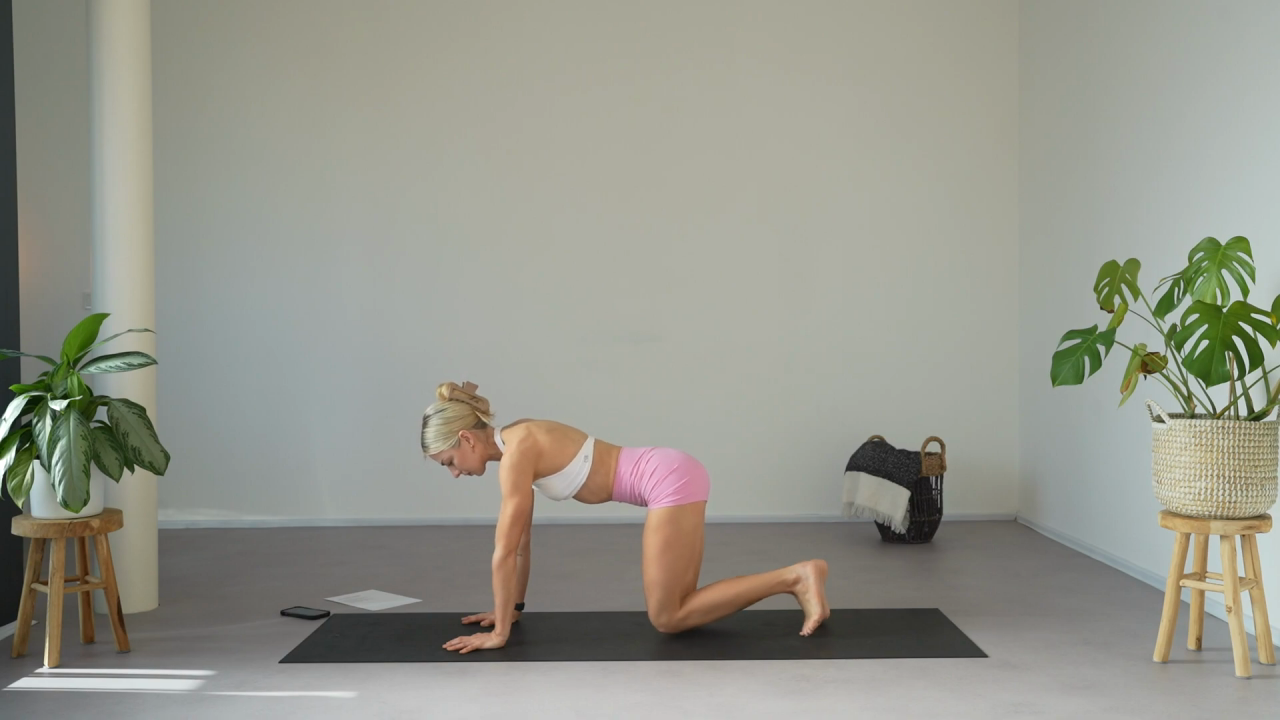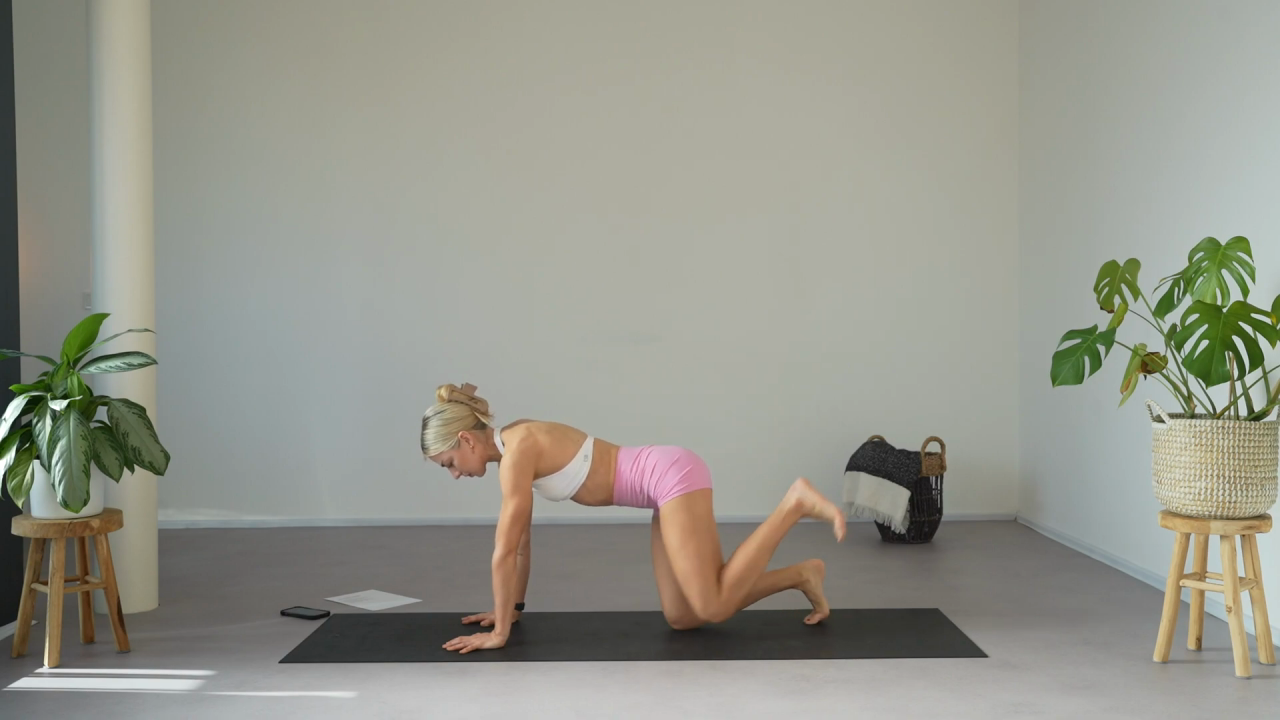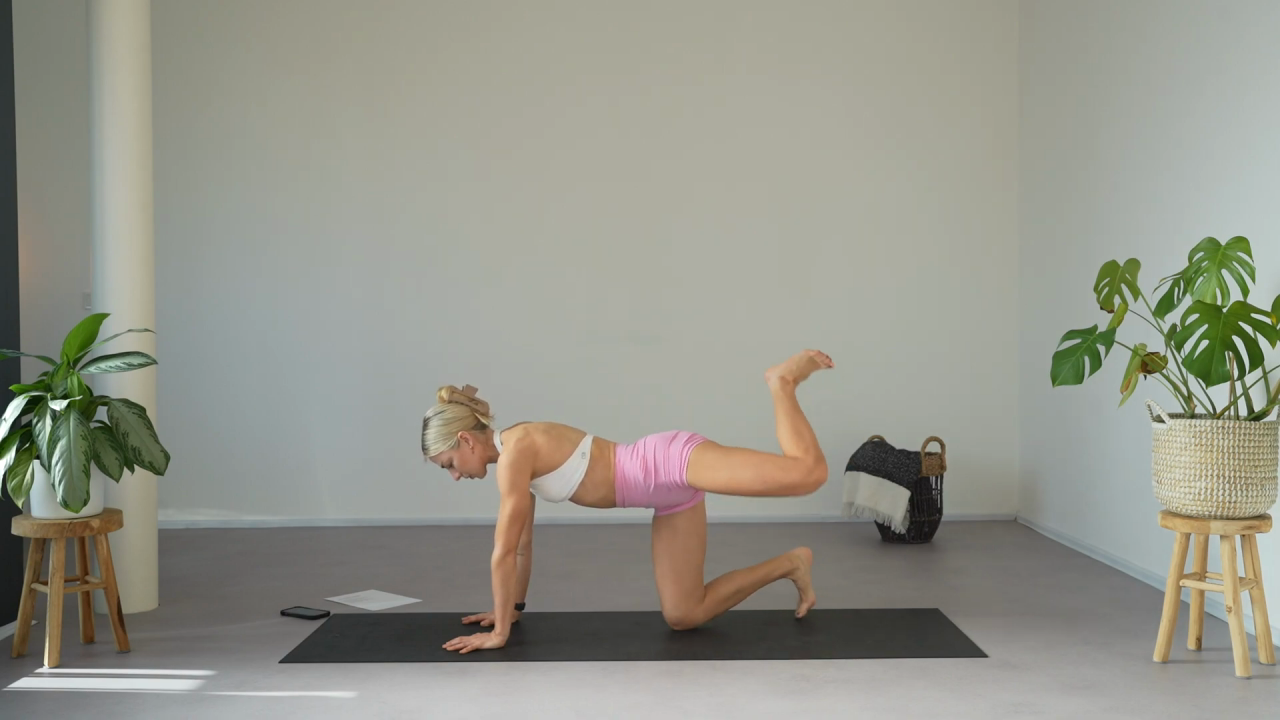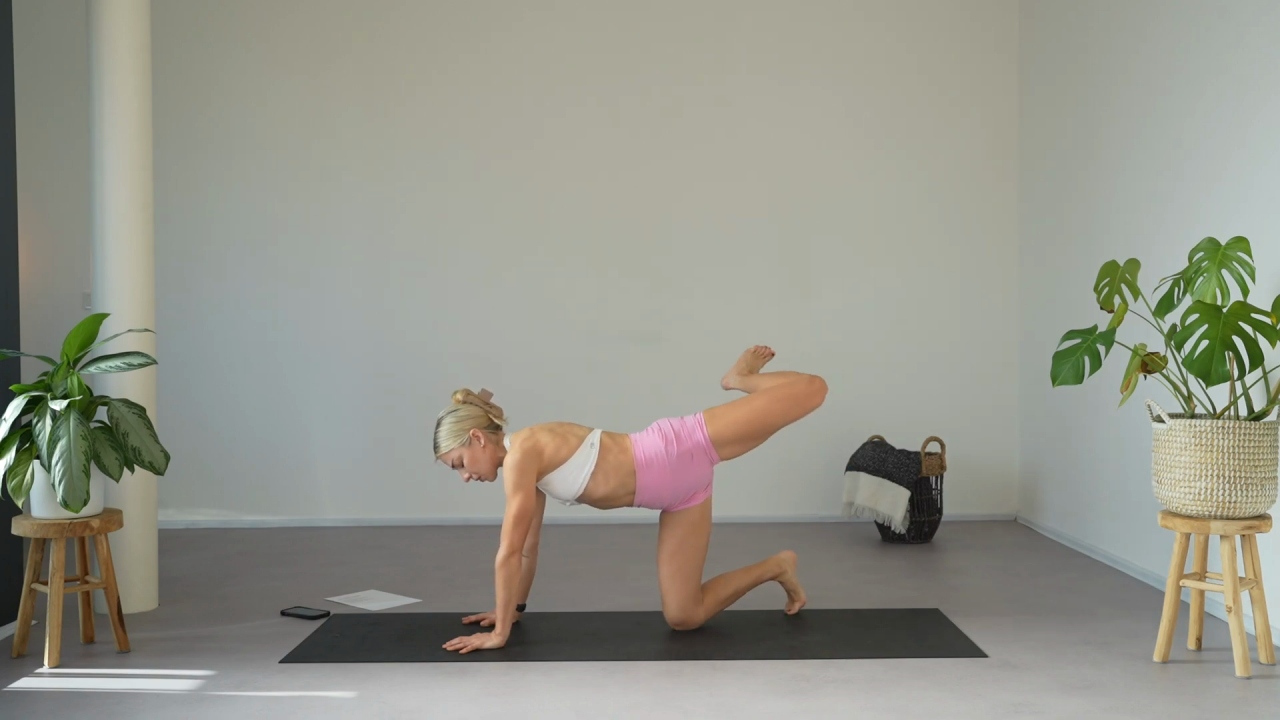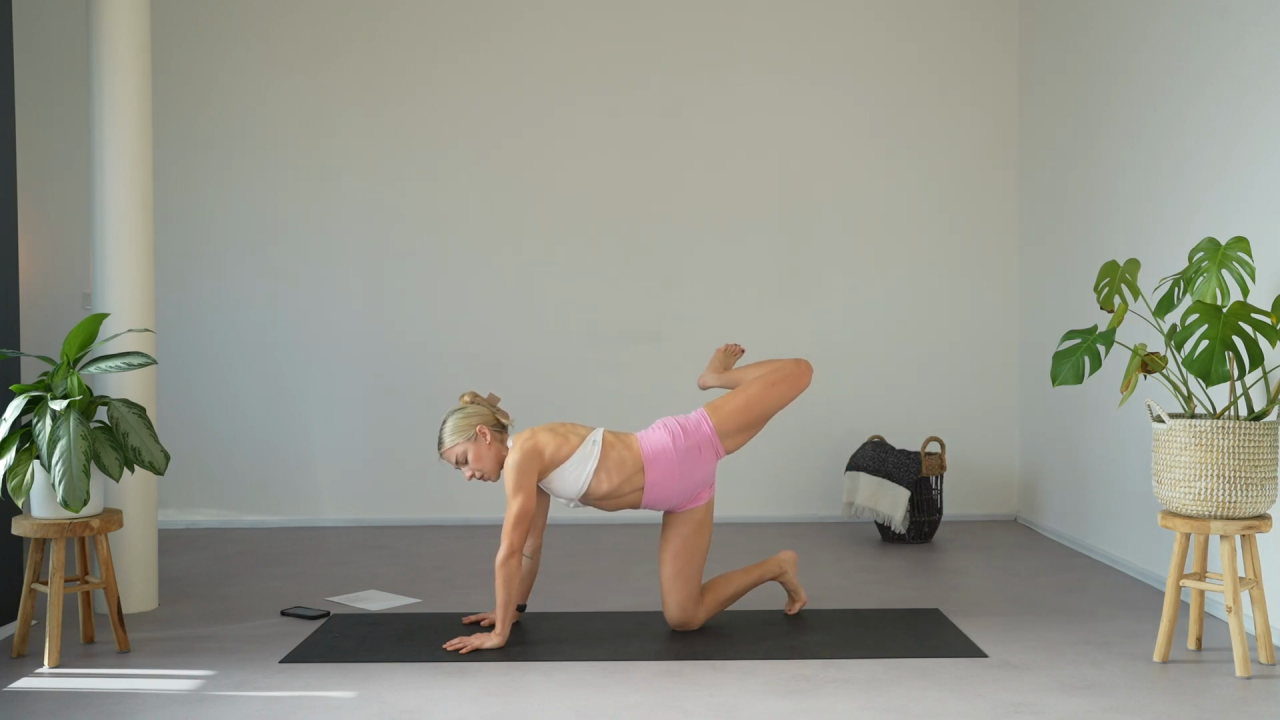
dt=0.7s
person 1, frame 1
left shoulder: (515, 452)
right shoulder: (518, 443)
left elbow: (505, 551)
right elbow: (521, 541)
left wrist: (500, 632)
right wrist: (512, 607)
left hip: (671, 480)
right hip: (674, 479)
left knee: (667, 619)
right knee: (678, 613)
left ankle: (792, 578)
right ankle: (798, 575)
person 1, frame 2
left shoulder: (514, 452)
right shoulder: (517, 444)
left elbow: (505, 550)
right elbow: (521, 541)
left wrist: (499, 631)
right wrist: (511, 608)
left hip: (671, 475)
right hip: (667, 481)
left knee: (711, 609)
right knee: (683, 615)
left ankle: (793, 503)
right ankle: (800, 574)
person 1, frame 3
left shoulder: (513, 453)
right shoulder: (518, 454)
left elbow: (504, 551)
right elbow: (522, 545)
left wrist: (500, 632)
right wrist: (512, 608)
left hip: (672, 461)
right hip: (668, 488)
left knee: (809, 472)
right knee: (683, 616)
left ankle: (780, 381)
right ankle: (788, 565)
person 1, frame 4
left shoulder: (520, 453)
right shoulder: (529, 466)
left elbow: (509, 552)
right elbow: (528, 547)
left wrist: (500, 632)
right wrist: (512, 609)
left hip: (682, 451)
right hip: (678, 488)
left knee: (811, 390)
right knee: (684, 616)
right ankle: (776, 568)
person 1, frame 5
left shoulder: (522, 453)
right shoulder: (533, 469)
left elbow: (509, 551)
right elbow: (530, 547)
left wrist: (499, 633)
right wrist: (512, 609)
left hip: (684, 452)
right hip: (682, 489)
left knee: (798, 371)
right knee: (683, 618)
right ankle: (777, 568)
